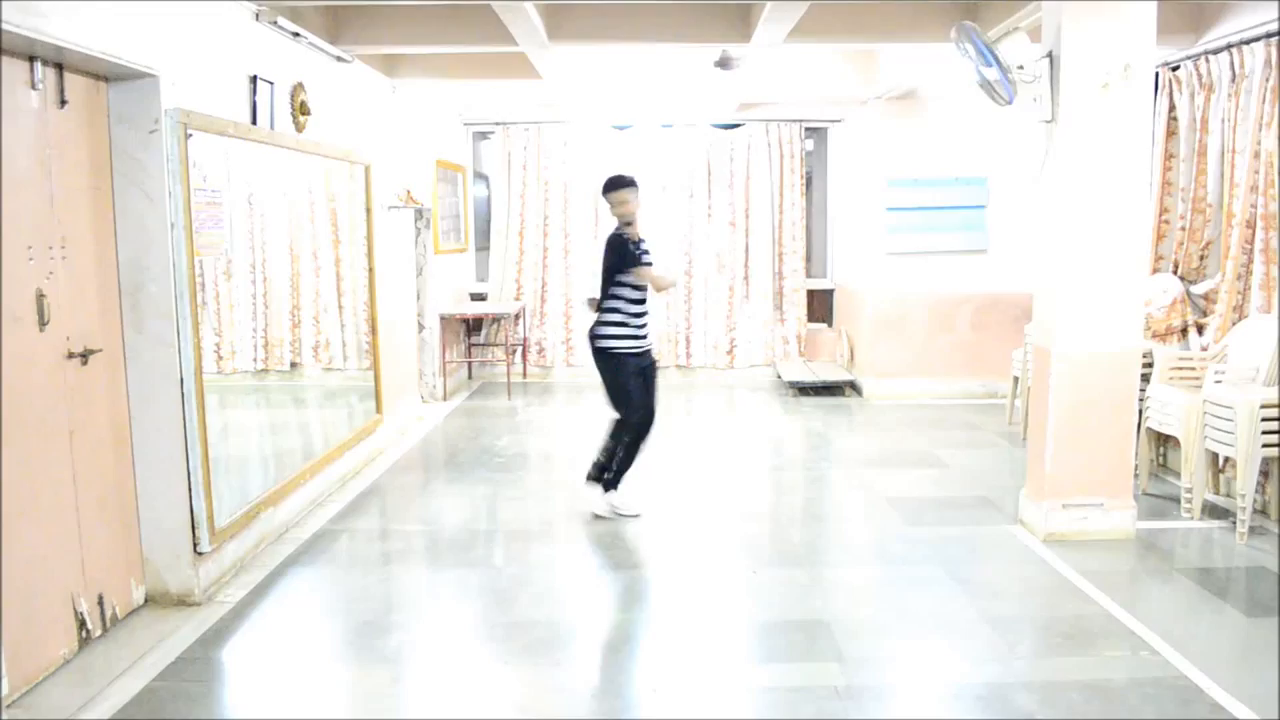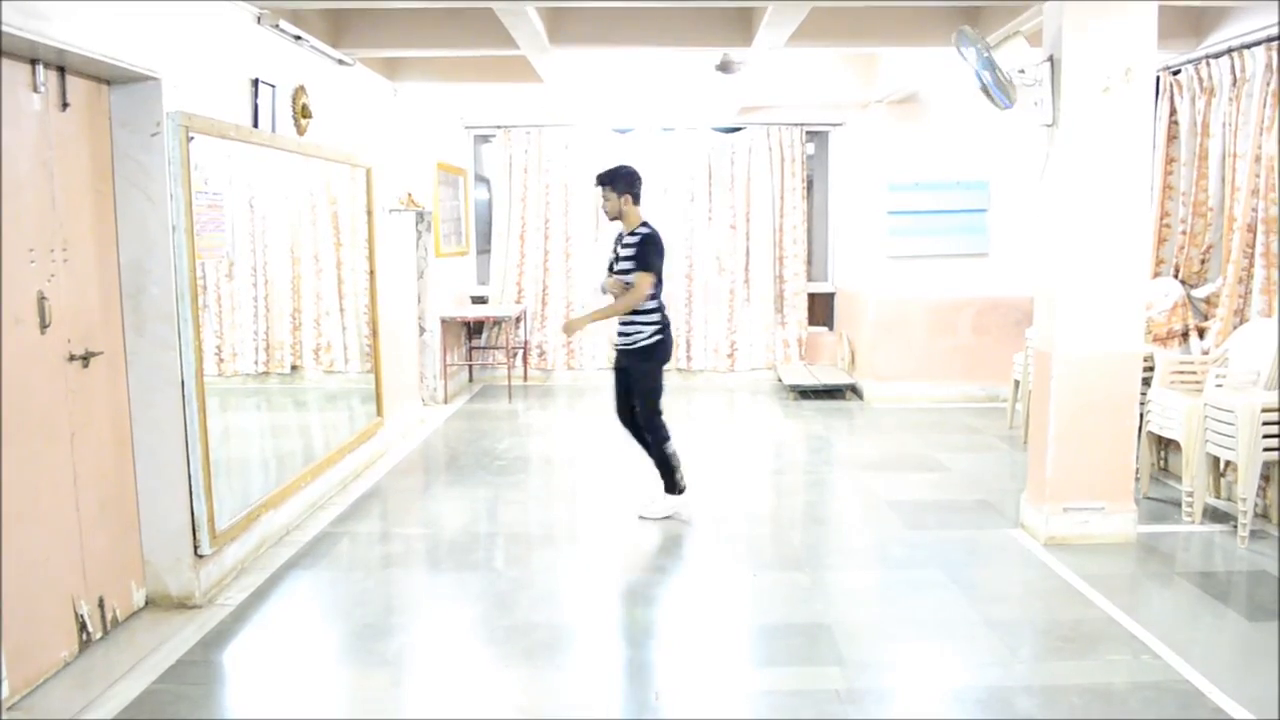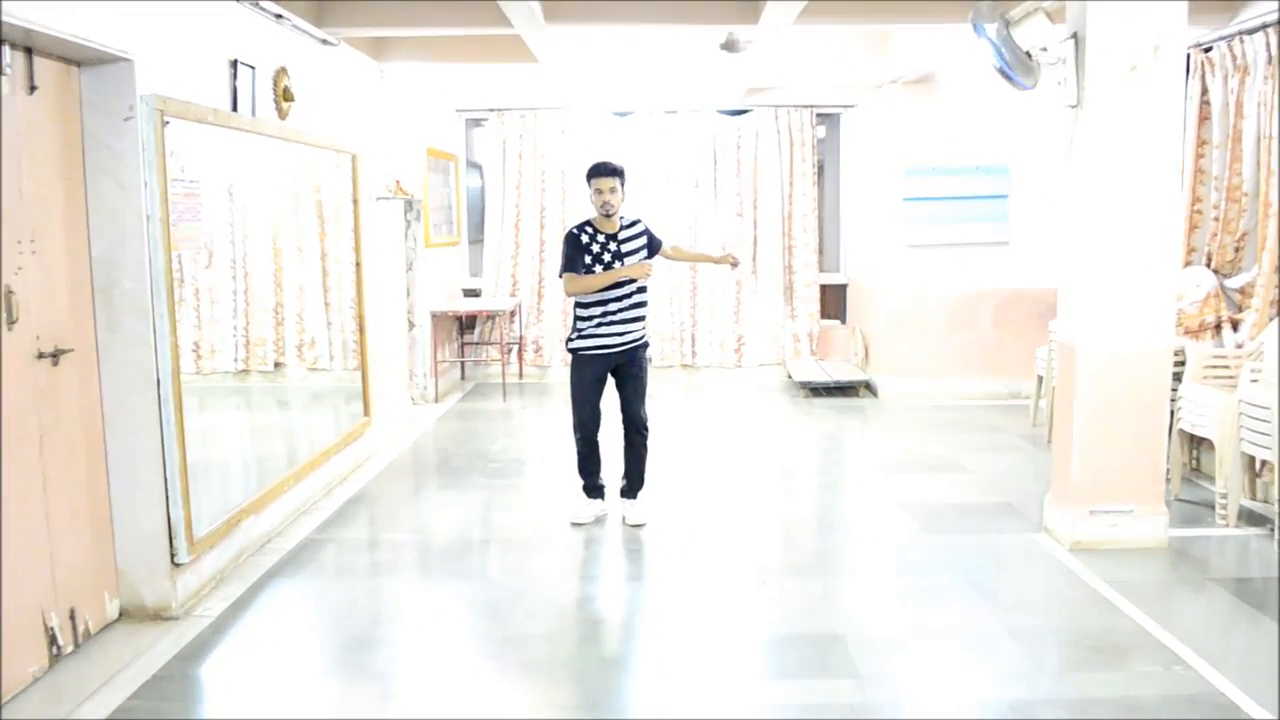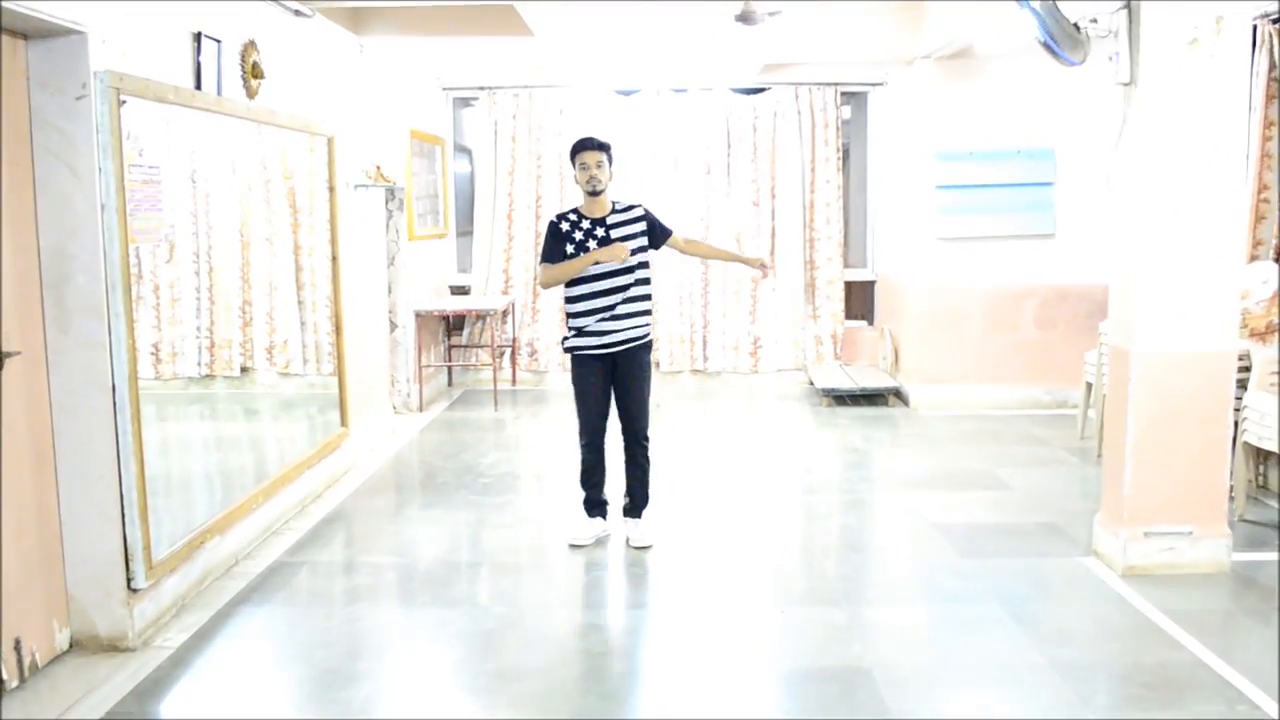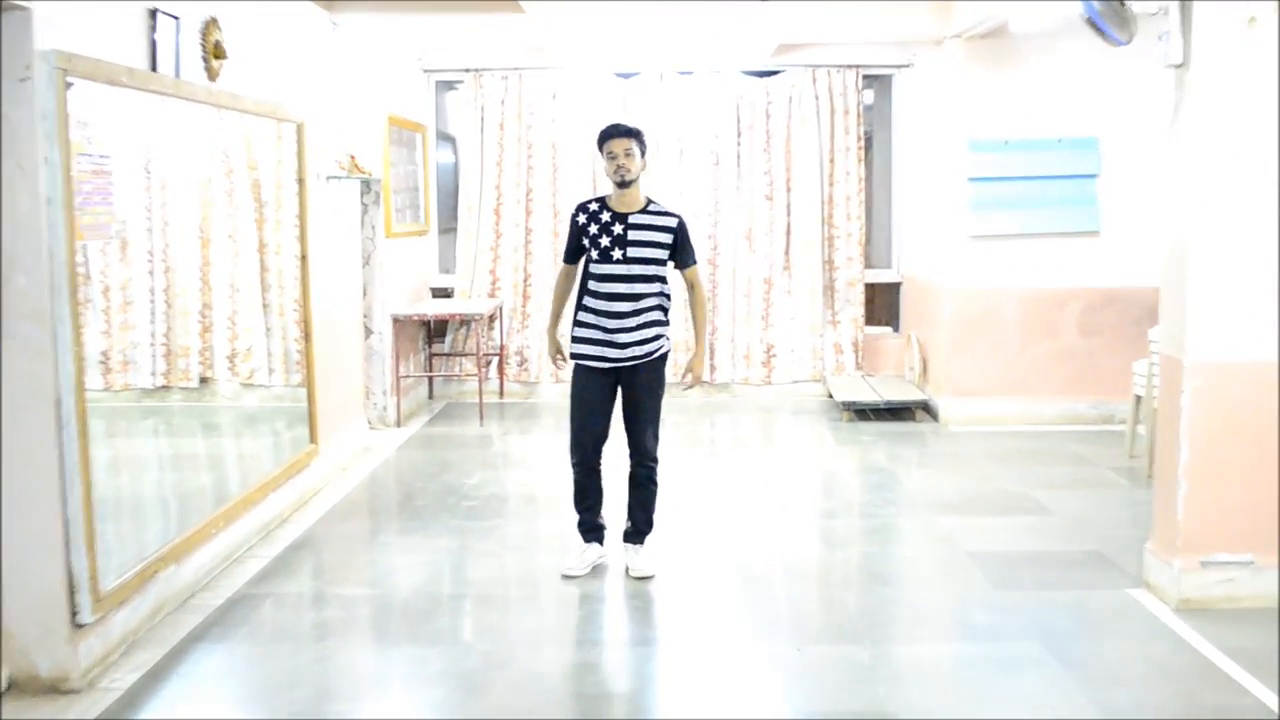
dt=1s
person 1, frame 1
left shoulder: (635, 242)
right shoulder: (618, 242)
right elbow: (651, 280)
right wrist: (666, 281)
left hip: (634, 348)
right hip: (613, 346)
left knee: (641, 417)
right knee: (633, 418)
left ankle: (610, 489)
right ankle: (596, 481)
person 1, frame 2
left shoulder: (646, 240)
right shoulder: (624, 237)
left elbow: (639, 294)
left wrist: (585, 320)
right wrist: (612, 284)
left hip: (646, 345)
right hip: (632, 345)
left knee: (646, 417)
right knee: (630, 414)
left ankle: (671, 493)
right ankle: (674, 482)
person 1, frame 3
left shoulder: (637, 229)
right shoulder: (577, 237)
left elbow: (668, 250)
right elbow: (571, 286)
left wrist: (715, 258)
right wrist: (624, 271)
left hip: (632, 347)
right hip: (589, 350)
left knee: (636, 422)
right knee: (585, 425)
left ankle: (631, 497)
right ankle: (593, 496)
person 1, frame 4
left shoulder: (636, 216)
right shoulder: (562, 225)
left elbow: (685, 244)
right elbow: (545, 278)
left wrist: (744, 259)
right wrist: (599, 255)
left hip: (633, 344)
right hip: (587, 349)
left knee: (636, 432)
right knee: (591, 434)
left ankle: (635, 516)
right ankle: (595, 515)
person 1, frame 5
left shoulder: (669, 223)
right shoulder: (585, 216)
left elbow: (695, 286)
right elbow: (567, 273)
left wrist: (700, 350)
right wrist: (552, 331)
left hip: (647, 356)
right hip: (591, 354)
left knee: (644, 452)
right knee: (584, 449)
left ankle: (636, 543)
right ankle: (591, 540)
